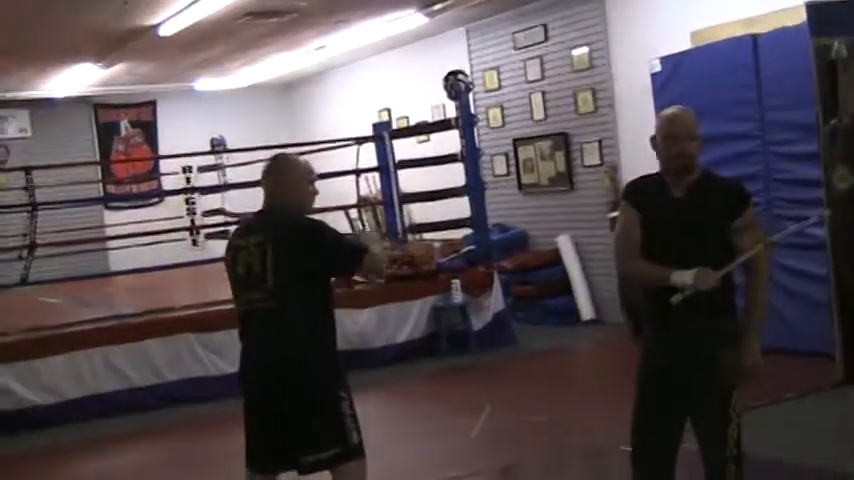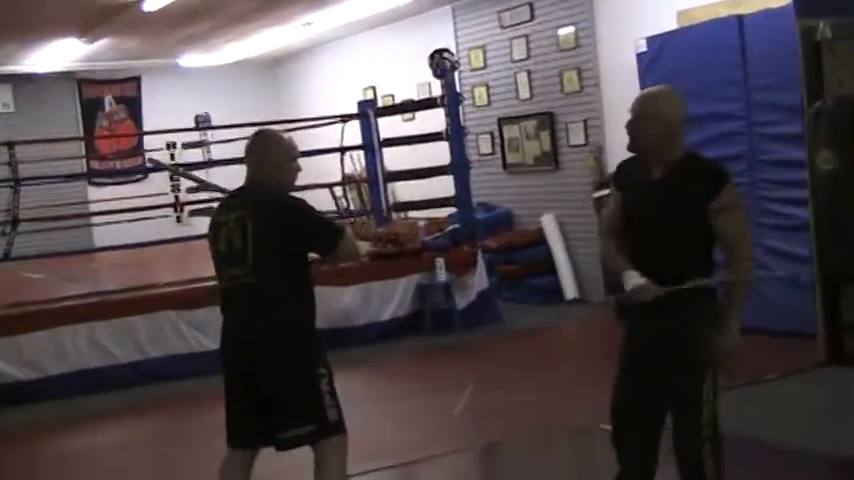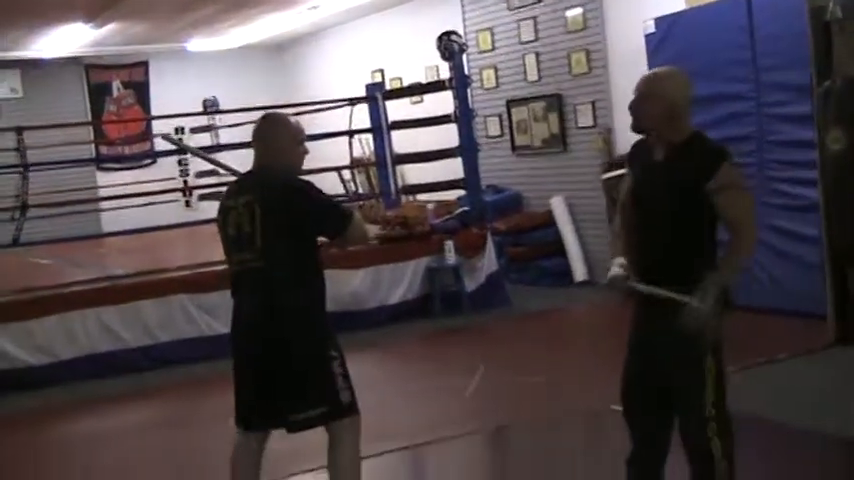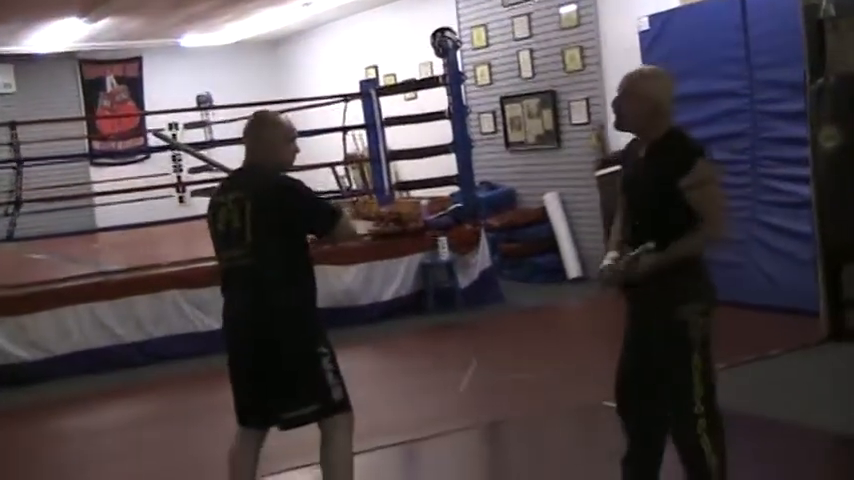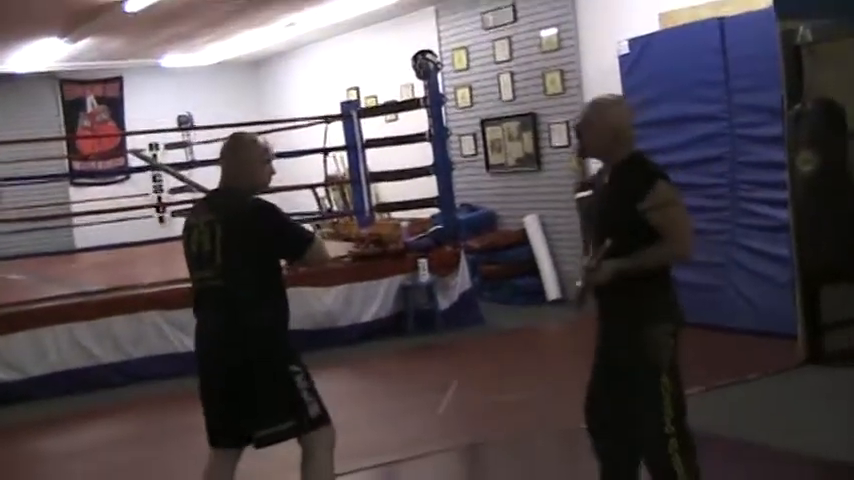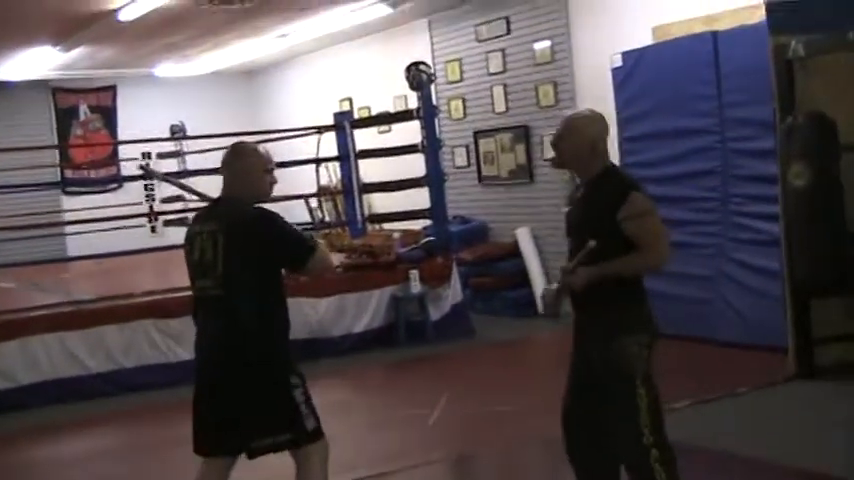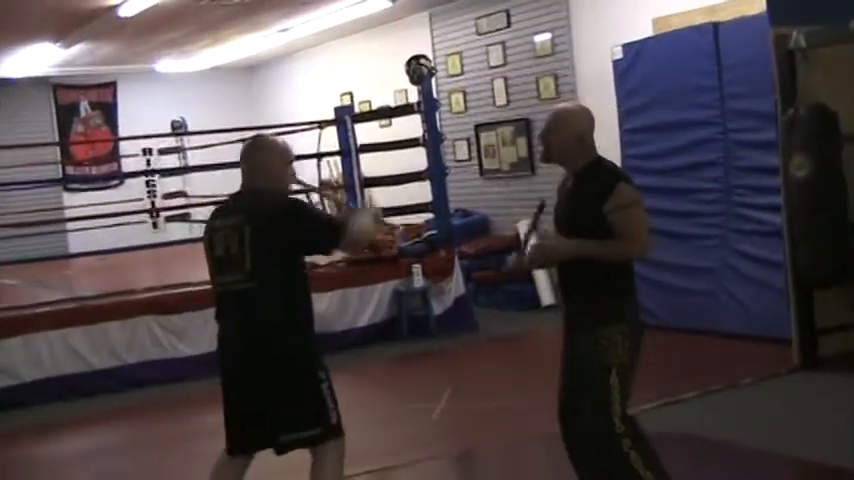
dt=0.2s
person 1, frame 1
left shoulder: (729, 197)
right shoulder: (638, 193)
left elbow: (757, 269)
right elbow: (628, 259)
left wrist: (750, 339)
right wrist: (679, 277)
left hip: (715, 336)
right hip: (660, 333)
left knee: (719, 443)
right knee: (649, 438)
person 1, frame 2
left shoulder: (708, 179)
right shoulder: (627, 173)
left elbow: (740, 252)
right elbow: (610, 236)
left wrist: (731, 322)
right wrist: (631, 276)
left hip: (691, 320)
right hip: (641, 317)
left knee: (694, 426)
right knee: (629, 416)
person 1, frame 3
left shoulder: (710, 160)
right shoulder: (639, 153)
left elbow: (744, 234)
right elbow: (625, 213)
left wrist: (710, 294)
right wrist: (620, 259)
left hip: (691, 300)
right hip: (652, 296)
left knee: (700, 405)
right knee: (640, 395)
person 1, frame 4
left shoulder: (685, 156)
right shoulder: (636, 151)
left elbow: (715, 226)
left wrist: (655, 260)
right wrist: (614, 253)
left hip: (680, 295)
right hip: (642, 292)
left knee: (688, 402)
right knee: (634, 391)
person 1, frame 5
left shoulder: (646, 180)
right shoulder: (606, 176)
left elbow: (680, 244)
left wrist: (617, 268)
right wrist: (592, 272)
left hip: (650, 315)
right hip: (615, 312)
left knee: (658, 422)
right knee: (603, 409)
person 1, frame 6
left shoulder: (622, 192)
right shoulder: (582, 190)
left elbow: (657, 253)
left wrist: (593, 273)
right wrist: (570, 275)
left hip: (624, 327)
right hip: (590, 323)
left knee: (636, 430)
right knee: (580, 422)
person 1, frame 7
left shoulder: (609, 182)
right shoulder: (570, 183)
left elbow: (636, 244)
left wrist: (569, 248)
right wrist: (545, 253)
left hip: (611, 317)
right hip: (581, 314)
left knee: (607, 420)
right knee: (575, 415)
person 2, frame 1
left shoulder: (239, 239)
right shoulder: (306, 232)
right elbow: (376, 264)
right wrist: (370, 247)
left hip: (260, 366)
right hip: (309, 366)
person 2, frame 2
left shoulder: (222, 214)
right shoulder: (285, 208)
right elbow: (349, 250)
right wrist: (318, 238)
left hip: (240, 342)
right hip: (286, 342)
left knee: (241, 447)
right knee: (330, 439)
person 2, frame 3
left shoulder: (231, 198)
right shoulder: (293, 191)
right elbow: (358, 233)
right wrist: (325, 221)
left hip: (250, 326)
right hip: (296, 325)
left knee: (251, 431)
right knee: (344, 422)
person 2, frame 4
left shoulder: (222, 196)
right shoulder: (282, 189)
right elbow: (346, 230)
right wrist: (315, 217)
left hip: (242, 324)
right hip: (287, 323)
left knee: (251, 426)
right knee: (337, 419)
person 2, frame 5
left shoulder: (197, 216)
right shoulder: (255, 212)
right elbow: (318, 255)
right wrist: (289, 239)
left hip: (215, 344)
right hip: (259, 344)
left knee: (226, 446)
right knee: (318, 435)
person 2, frame 6
left shoulder: (199, 224)
right shoulder: (258, 222)
right elbow: (322, 264)
right wrist: (295, 246)
left hip: (213, 353)
right hip: (258, 354)
right knee: (311, 448)
person 2, frame 7
left shoulder: (219, 218)
right shoulder: (283, 211)
right elbow: (357, 237)
right wrist: (369, 217)
left hip: (236, 347)
right hip: (284, 347)
left knee: (239, 450)
right knee: (329, 444)
